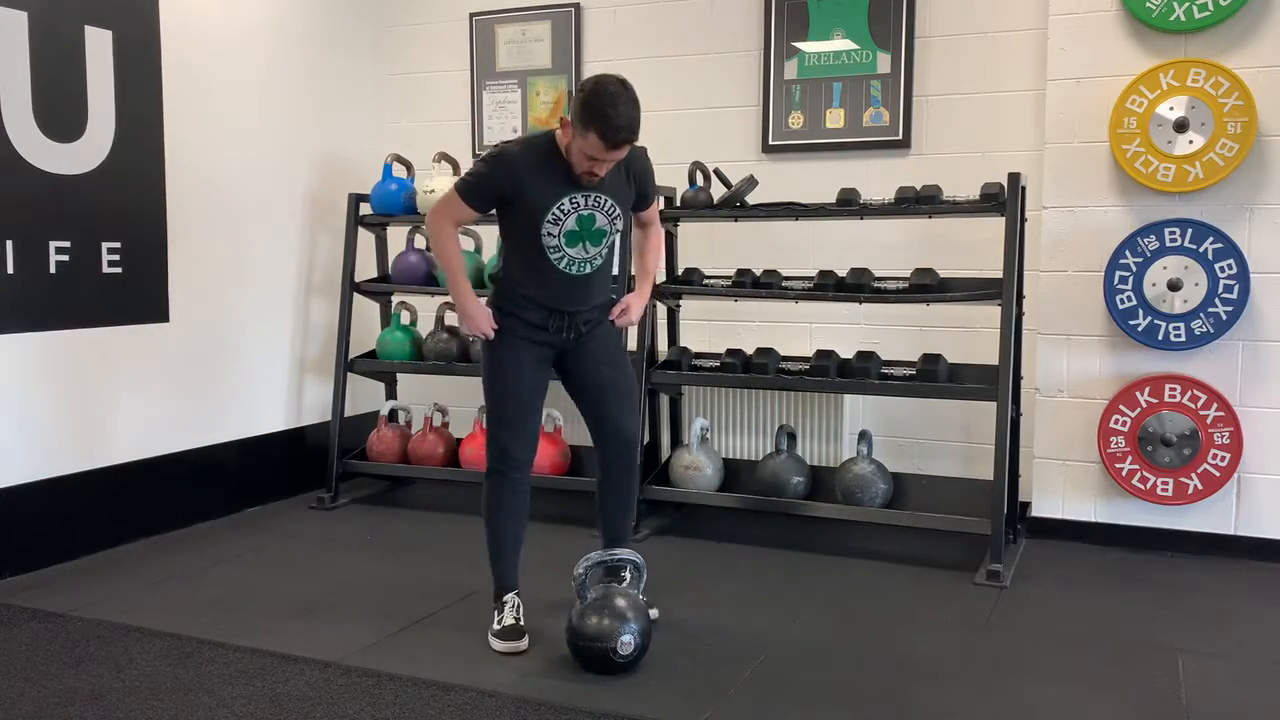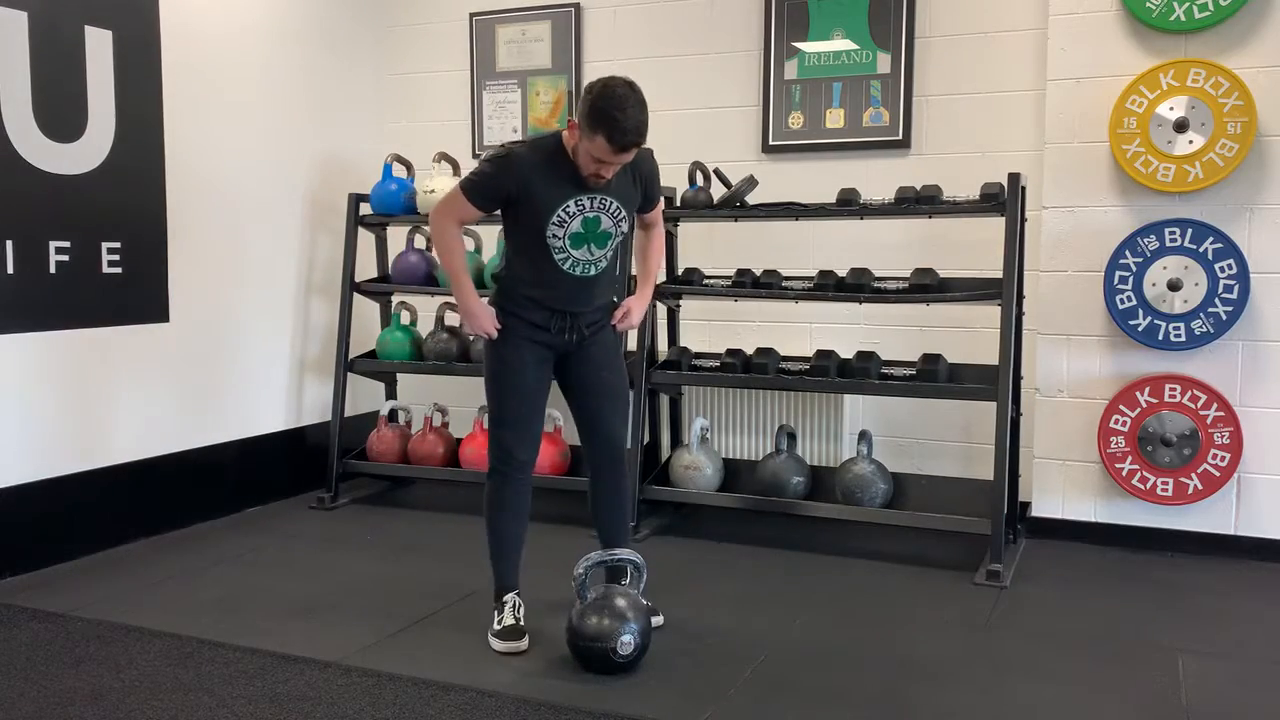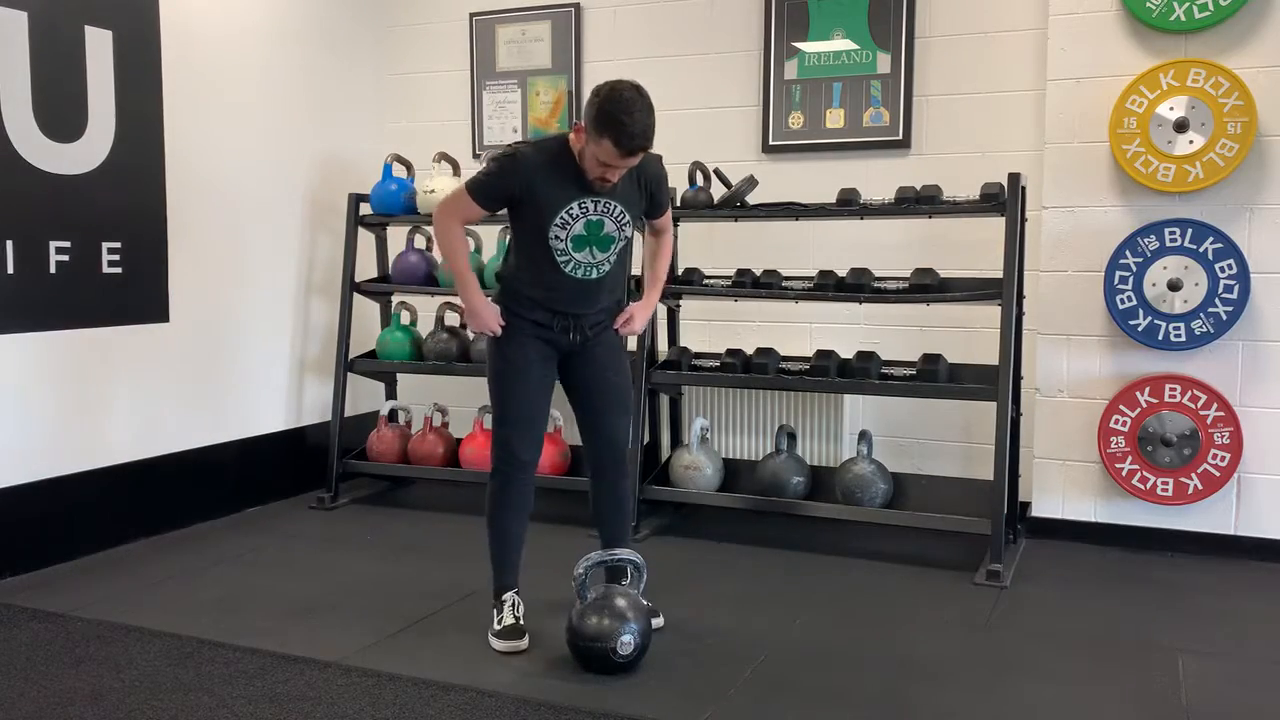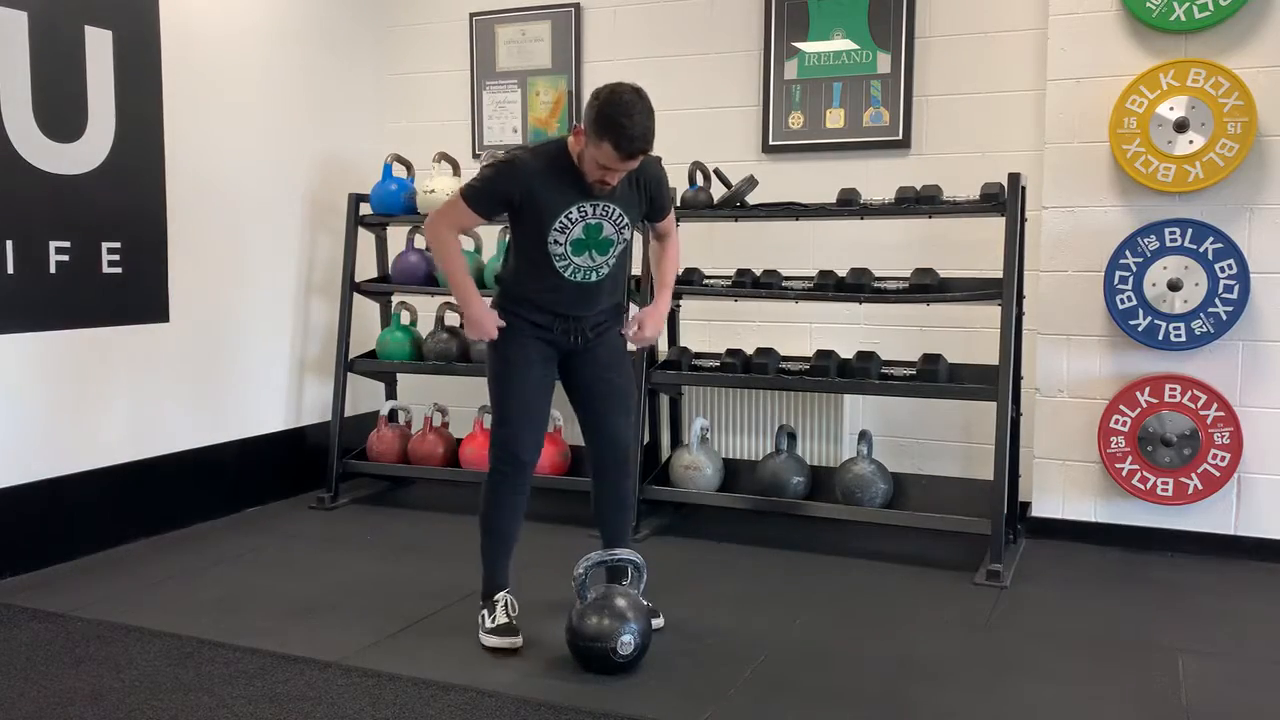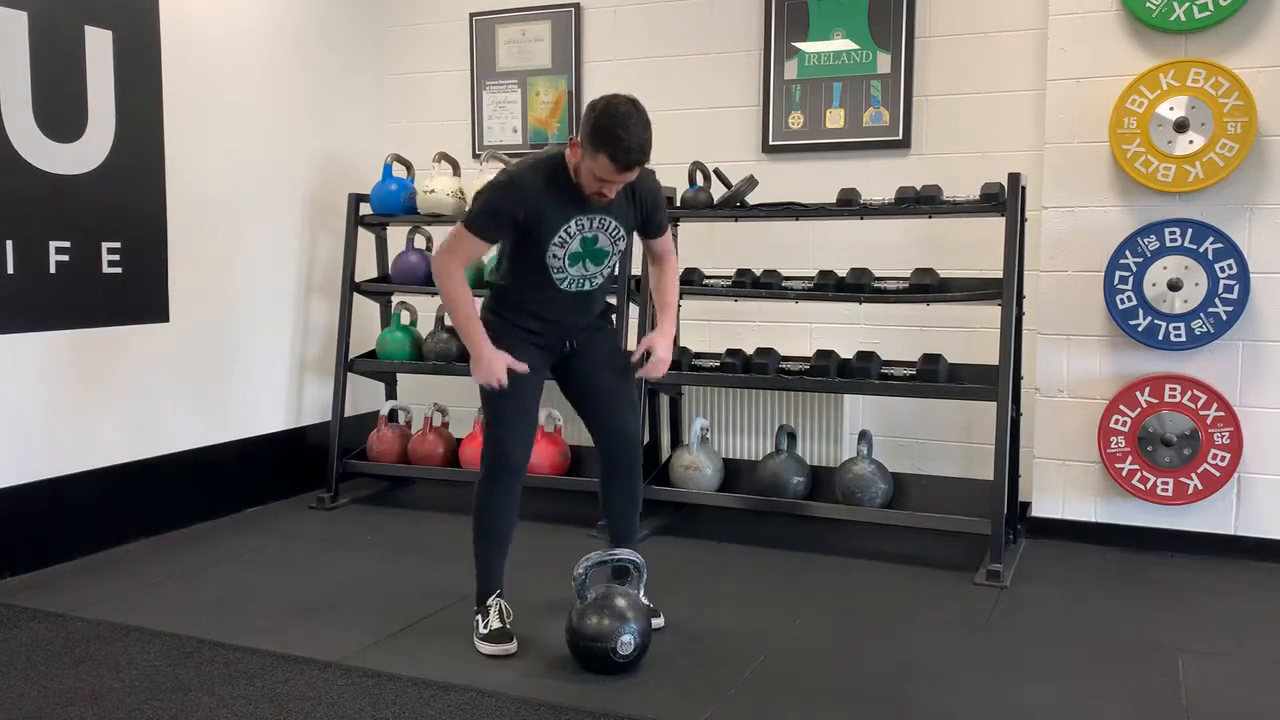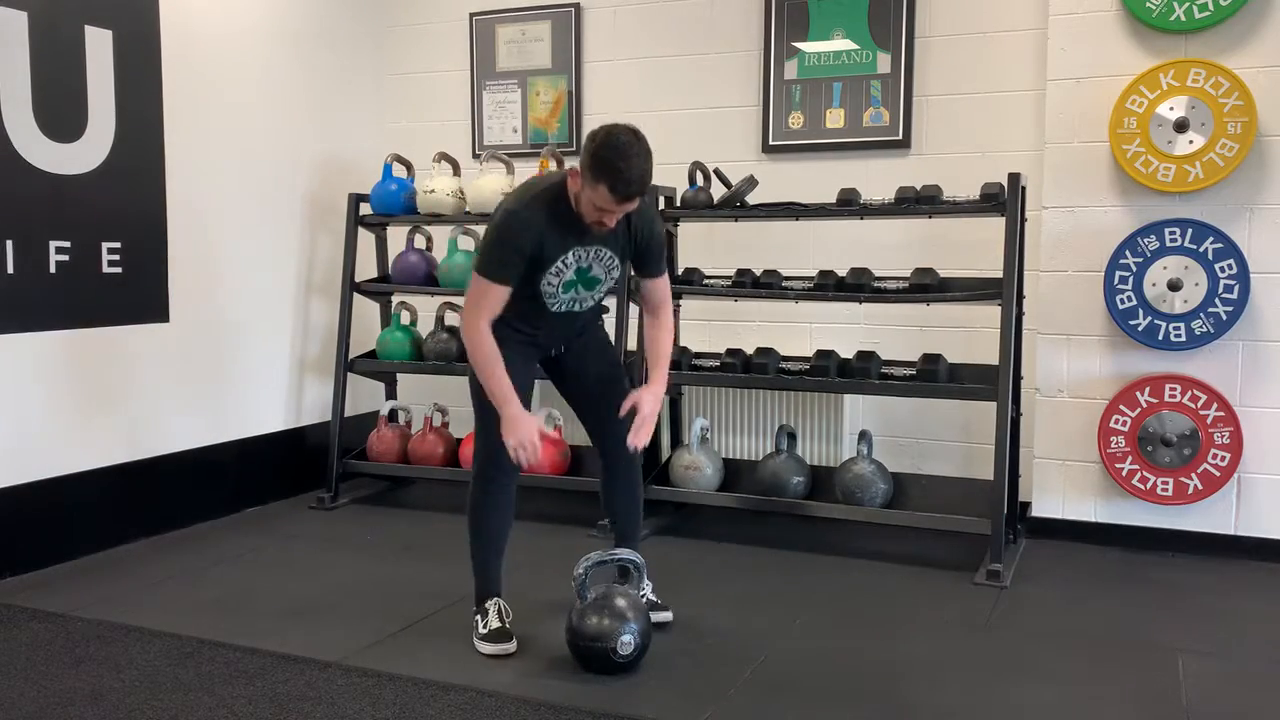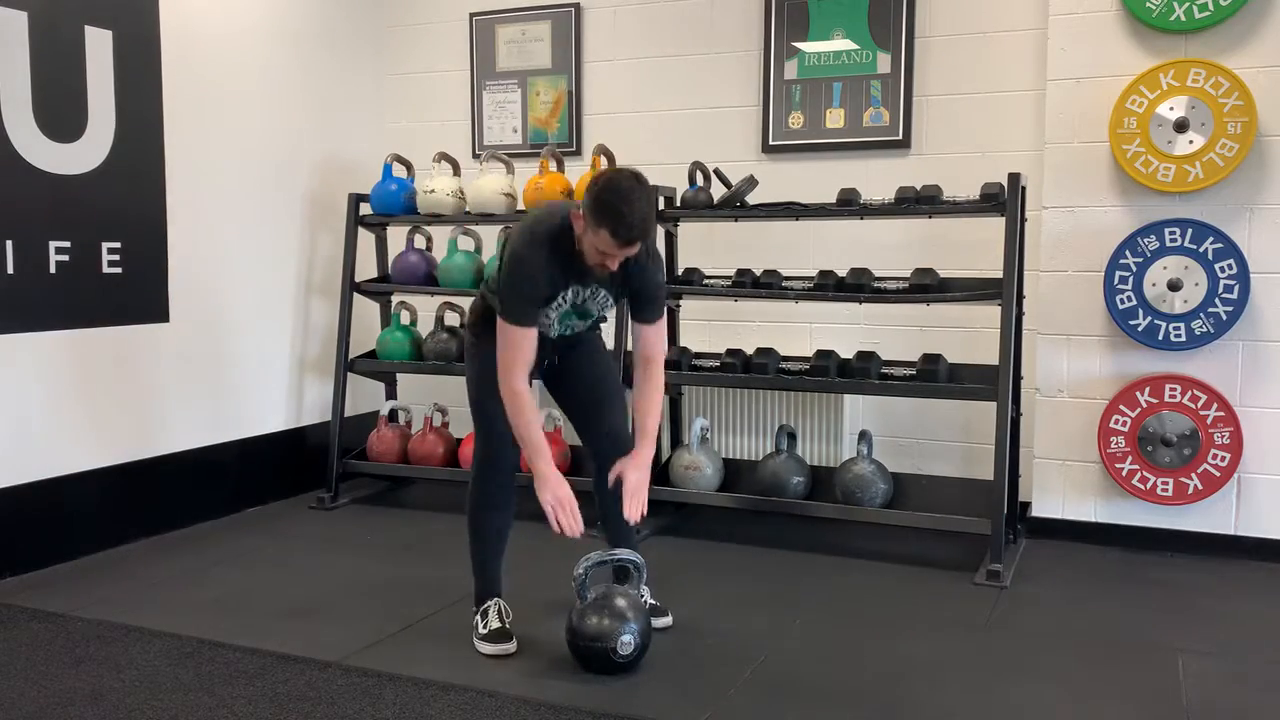
dt=0.1s
person 1, frame 1
left shoulder: (634, 167)
right shoulder: (514, 164)
left elbow: (650, 223)
right elbow: (441, 220)
left wrist: (642, 291)
right wrist: (466, 302)
left hip: (595, 325)
right hip: (519, 329)
left knee: (623, 446)
right knee: (511, 459)
left ankle: (618, 576)
right ankle: (506, 597)
person 1, frame 2
left shoulder: (640, 169)
right shoulder: (519, 164)
left elbow: (652, 225)
right elbow: (444, 218)
left wrist: (643, 294)
right wrist: (469, 301)
left hip: (596, 327)
right hip: (522, 329)
left knee: (610, 454)
right knee: (513, 460)
left ankle: (619, 580)
right ankle: (507, 598)
person 1, frame 3
left shoulder: (647, 173)
right shoulder: (526, 165)
left elbow: (661, 231)
right elbow: (447, 217)
left wrist: (649, 297)
right wrist: (473, 299)
left hip: (600, 329)
right hip: (524, 328)
left knee: (612, 454)
right knee: (516, 458)
left ankle: (618, 582)
right ankle: (505, 596)
person 1, frame 4
left shoulder: (647, 176)
right shoulder: (524, 171)
left elbow: (665, 235)
right elbow: (441, 225)
left wrist: (660, 305)
right wrist: (470, 307)
left hip: (600, 330)
right hip: (524, 330)
left knee: (615, 454)
right knee: (515, 458)
left ankle: (620, 582)
right ankle: (496, 596)
person 1, frame 5
left shoulder: (645, 191)
right shoulder: (523, 185)
left elbow: (663, 256)
right elbow: (448, 259)
left wrist: (666, 326)
right wrist: (480, 348)
left hip: (590, 329)
right hip: (517, 331)
left knee: (624, 446)
right knee: (507, 457)
left ankle: (626, 582)
right ankle: (489, 599)
person 1, frame 6
left shoulder: (641, 220)
right shoulder: (524, 215)
left elbow: (658, 306)
right elbow: (476, 320)
left wrist: (656, 386)
right wrist: (511, 411)
left hip: (579, 332)
right hip: (510, 331)
left knee: (623, 442)
right knee: (499, 457)
left ankle: (629, 577)
right ankle: (489, 601)
person 1, frame 7
left shoulder: (643, 262)
right shoulder: (532, 250)
left elbow: (650, 363)
right elbow: (513, 376)
left wrist: (642, 455)
right wrist: (546, 474)
left hip: (577, 336)
right hip: (501, 335)
left knee: (617, 443)
right knee: (497, 455)
left ankle: (627, 580)
right ankle: (489, 601)
